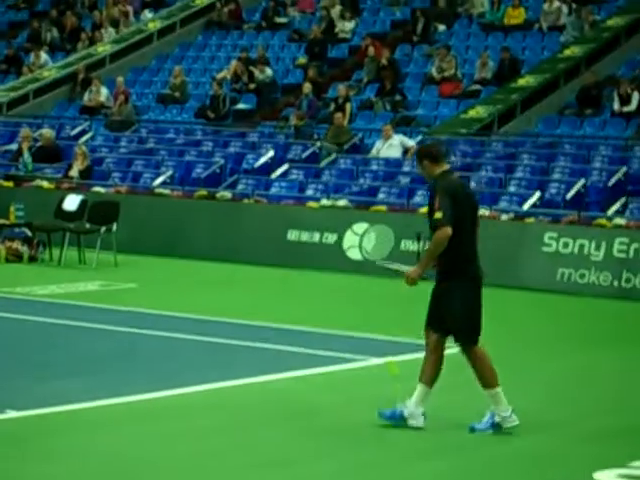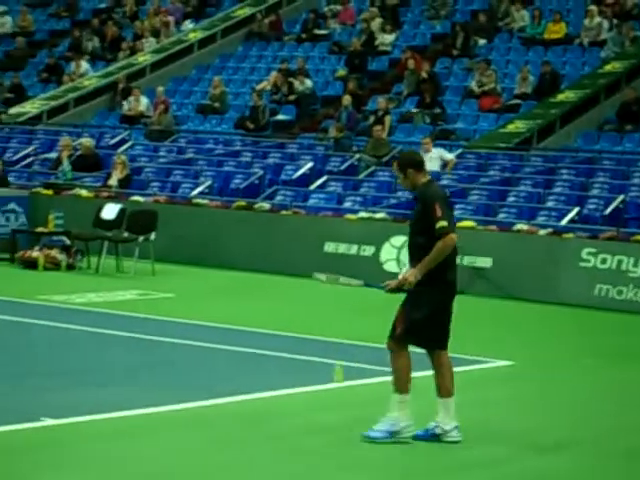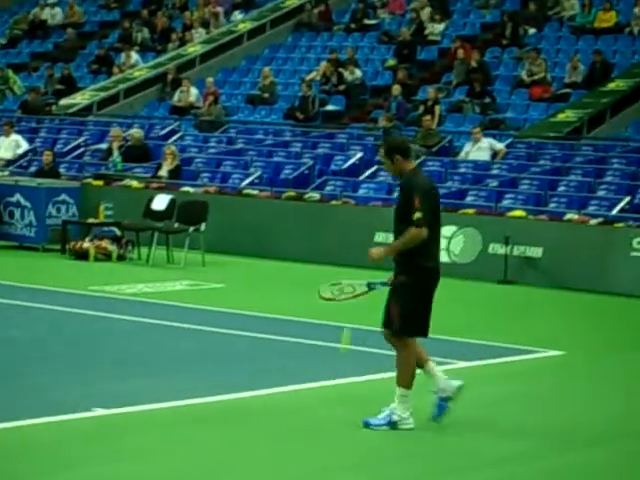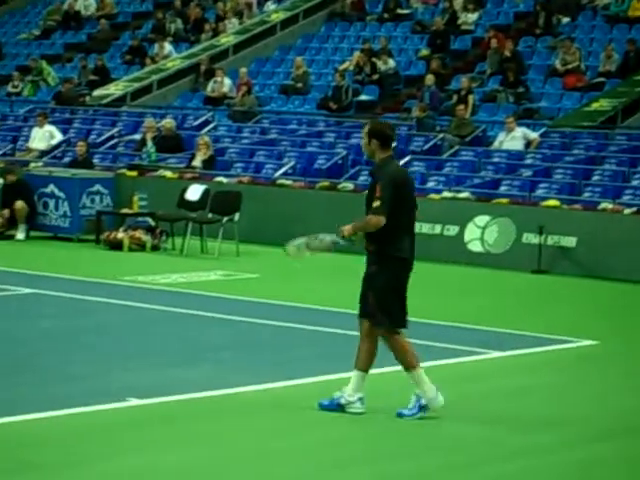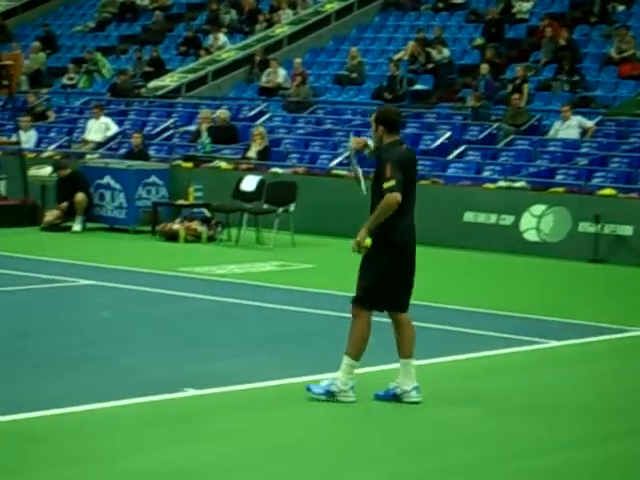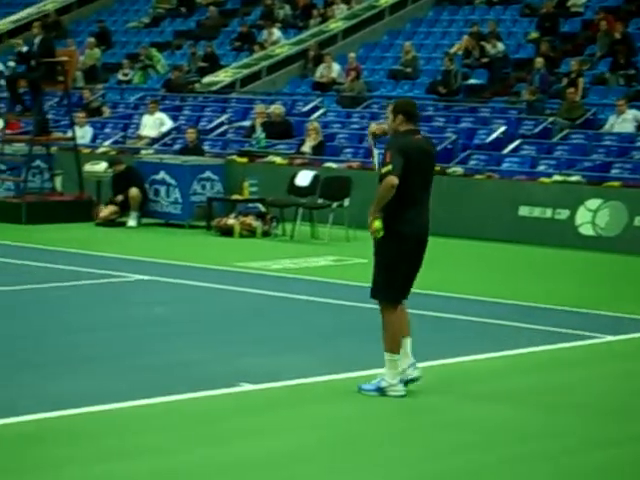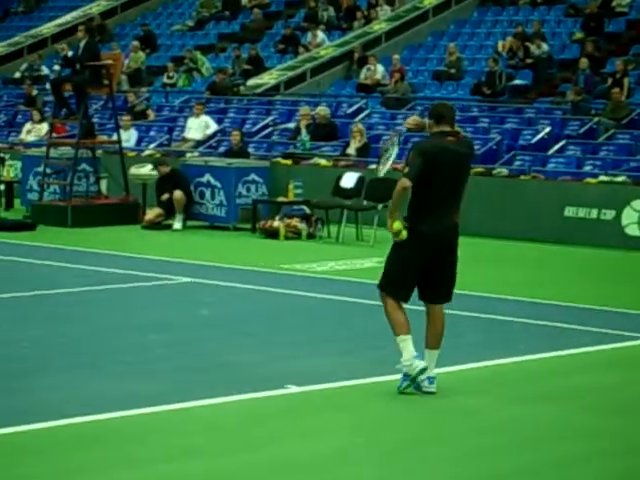
dt=0.4s
person 1, frame 1
left shoulder: (442, 188)
right shoulder: (461, 186)
left elbow: (444, 232)
left wrist: (421, 267)
left hip: (457, 277)
right hip: (457, 274)
left knee: (468, 345)
right knee: (434, 339)
left ankle: (502, 412)
right ankle: (414, 410)
person 1, frame 2
left shoulder: (432, 197)
right shoulder: (429, 196)
left elbow: (448, 239)
left wrist: (418, 272)
right wrist: (405, 278)
left hip: (431, 286)
right hip: (439, 285)
left knee: (397, 344)
right knee: (437, 350)
left ankle: (399, 420)
right ankle: (447, 424)
person 1, frame 3
left shoulder: (417, 186)
right shoulder: (413, 183)
left elbow: (419, 231)
left wrist: (386, 250)
right wrist: (399, 268)
left hip: (416, 273)
right hip: (413, 271)
left knee: (401, 337)
right knee: (394, 334)
left ankle: (401, 412)
right ankle: (443, 383)
person 1, frame 4
left shoulder: (386, 175)
right shoulder: (395, 171)
left elbow: (377, 219)
right elbow: (406, 213)
left wrist: (354, 228)
right wrist: (362, 228)
left hip: (389, 262)
right hip: (386, 259)
left knee: (388, 330)
right knee: (368, 325)
left ankle: (428, 394)
right ankle: (352, 395)
person 1, frame 5
left shoulder: (391, 157)
right shoulder: (402, 152)
left elbow: (393, 198)
left wrist: (367, 229)
right wrist: (367, 143)
left hip: (385, 243)
right hip: (402, 243)
left knee: (362, 309)
right knee: (398, 311)
left ankle: (342, 383)
right ankle: (408, 384)
person 1, frame 6
left shoulder: (398, 145)
right shoulder: (427, 145)
left elbow: (391, 181)
left wrist: (374, 209)
right wrist: (385, 130)
left hip: (396, 231)
right hip: (418, 231)
left knee: (388, 302)
right knee: (396, 300)
left ankle: (392, 379)
right ankle: (406, 364)
person 1, frame 7
left shoulder: (424, 147)
right shoulder: (465, 148)
left elbow: (405, 184)
right elbow: (455, 134)
left wrist: (392, 212)
right wrist: (423, 125)
left hip: (418, 232)
right hip: (448, 234)
left knee: (390, 295)
right knee: (435, 303)
left ankle: (410, 358)
right ankle: (428, 374)
